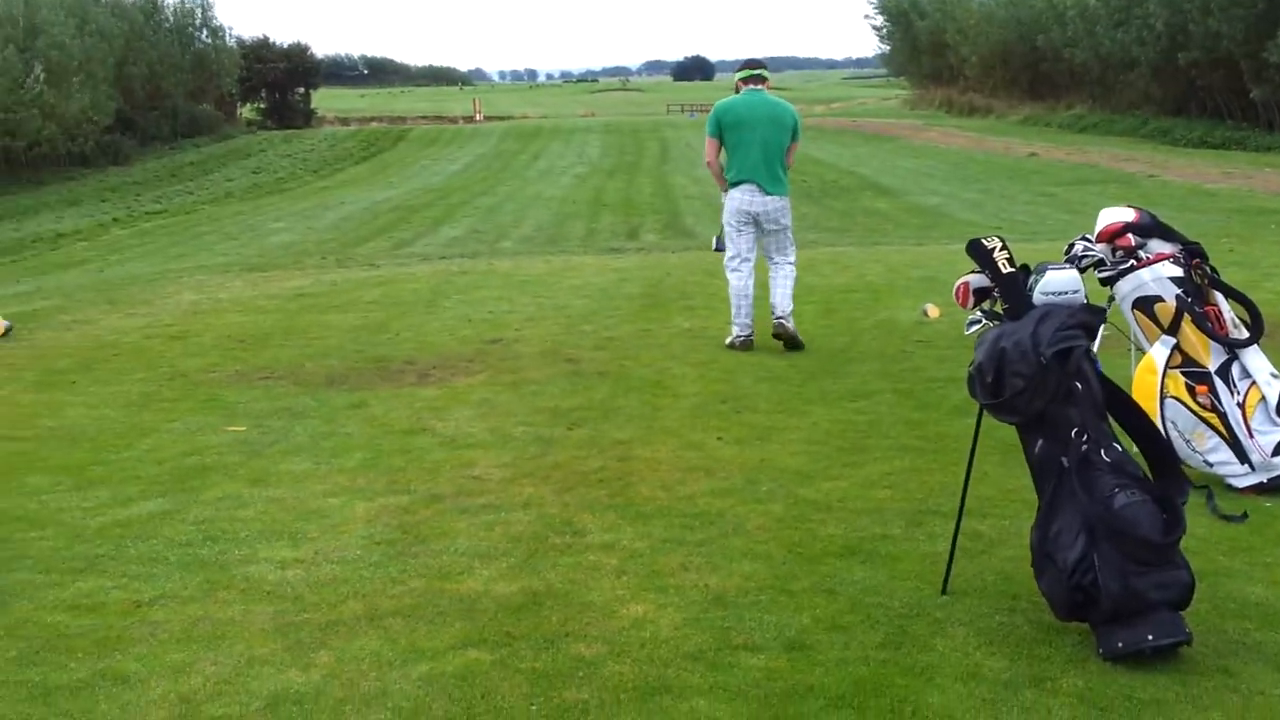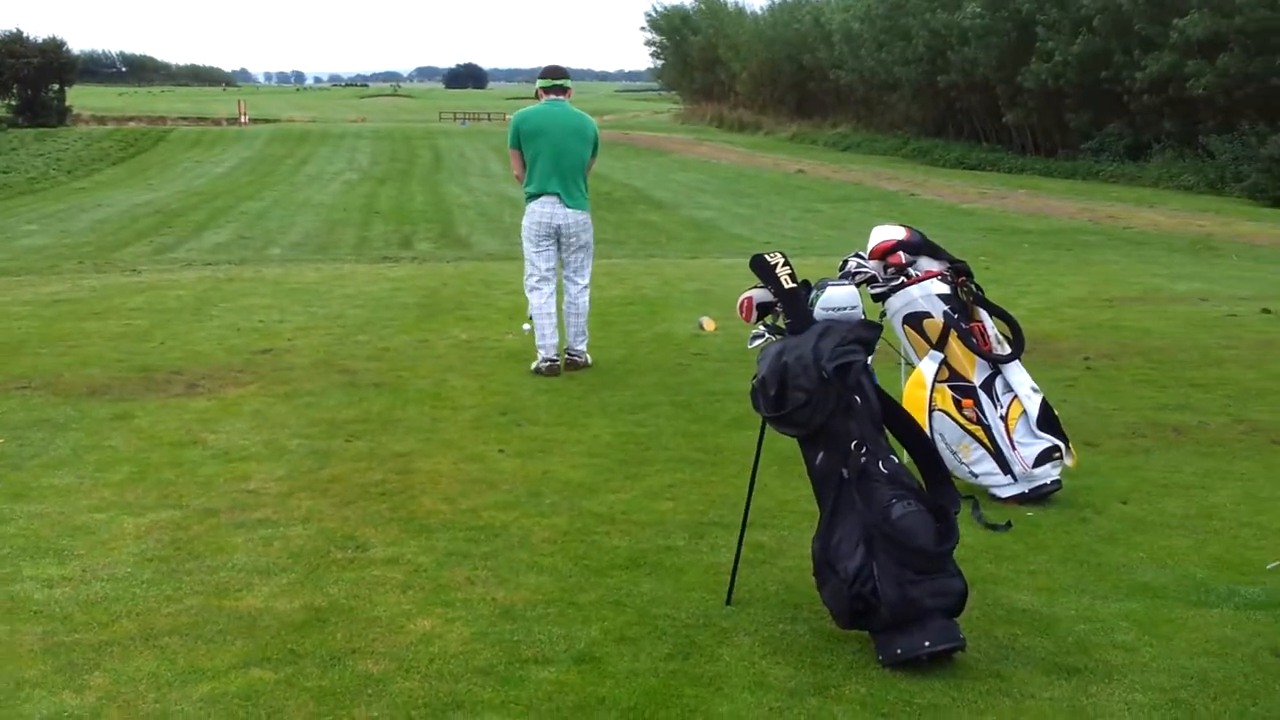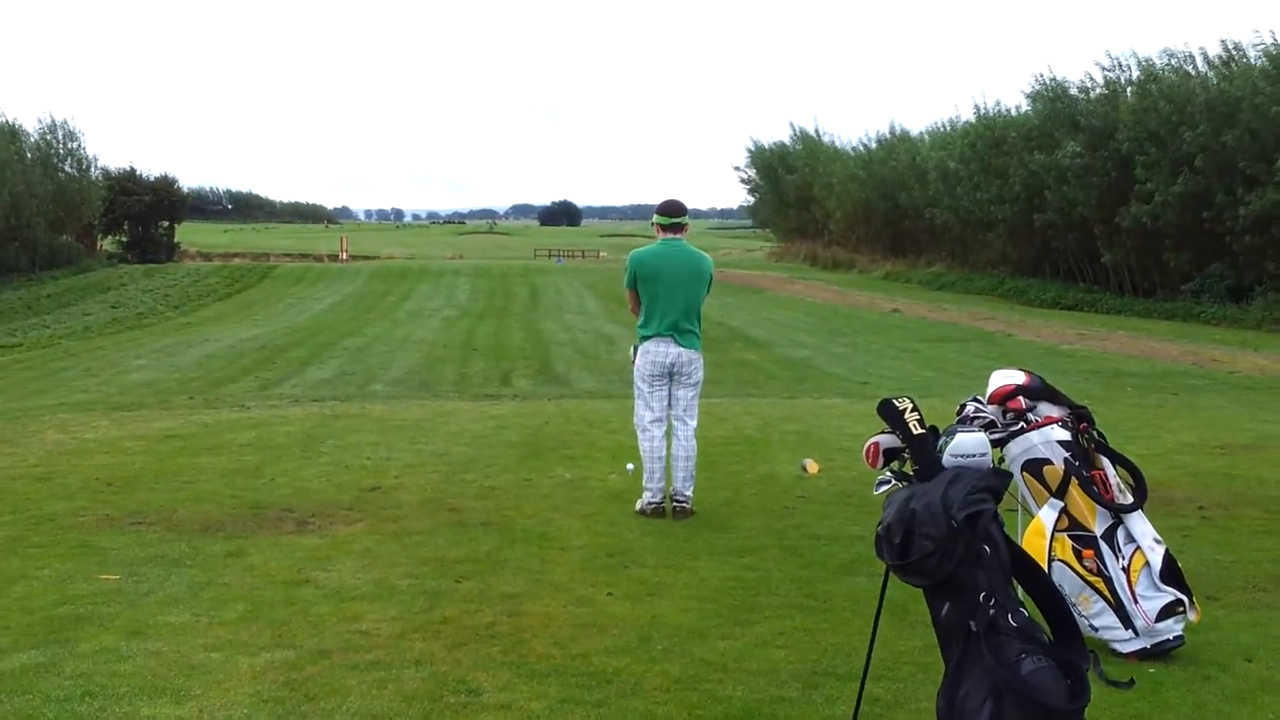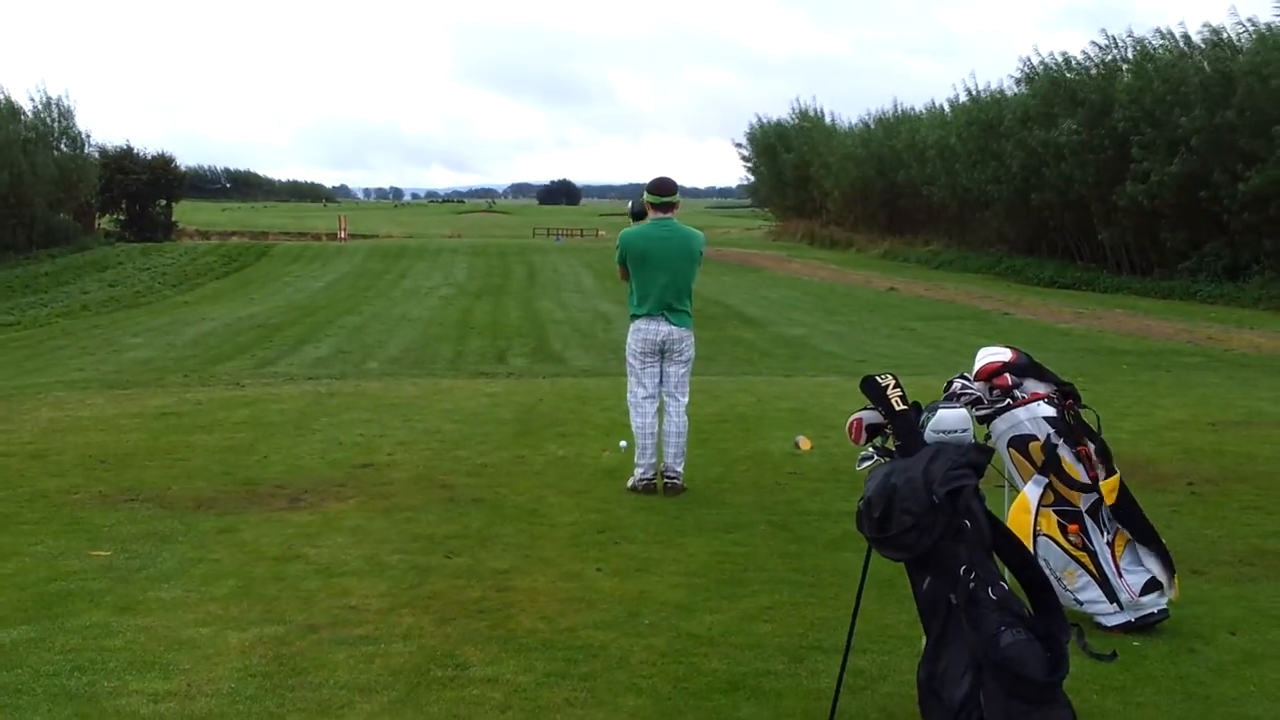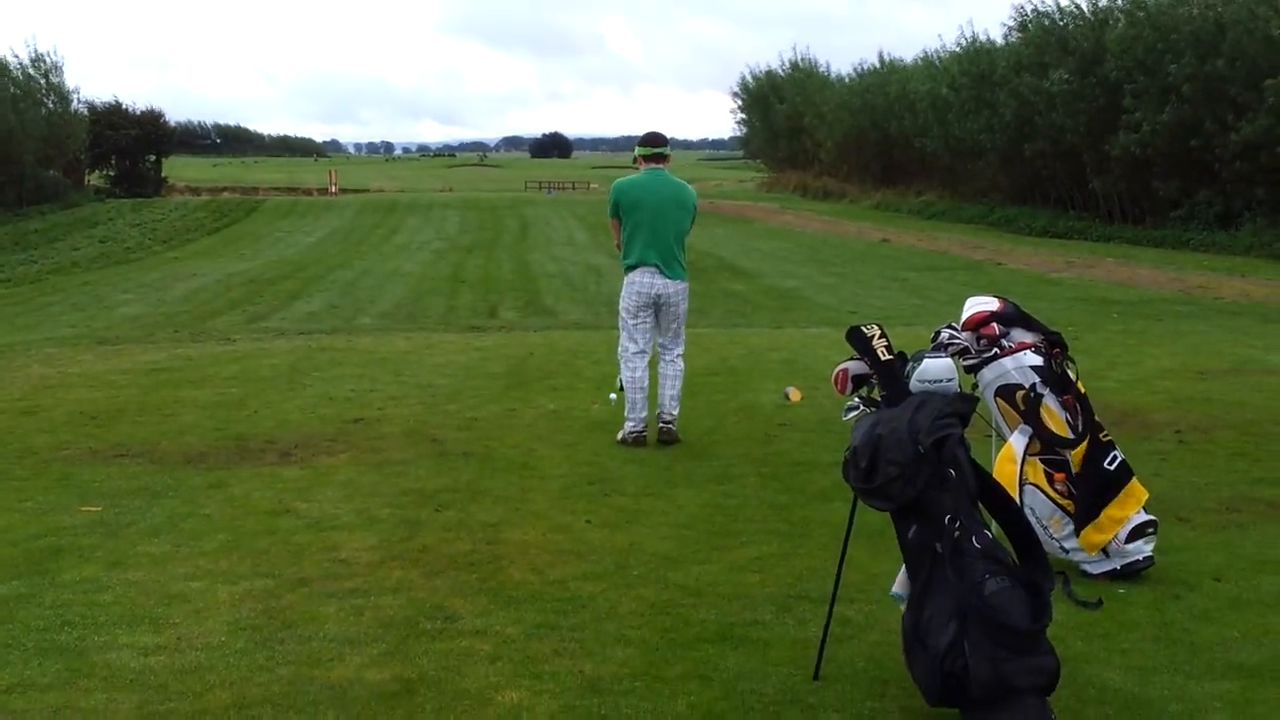
dt=0.7s
person 1, frame 1
left shoulder: (723, 108)
right shoulder: (788, 111)
left elbow: (711, 160)
right elbow: (788, 162)
left hip: (739, 197)
right hip: (776, 198)
left knee: (739, 267)
right knee: (783, 262)
left ankle: (742, 334)
right ankle: (783, 318)
person 1, frame 2
left shoulder: (522, 119)
right shoulder: (588, 124)
left elbow: (518, 172)
left hip: (539, 210)
right hip: (577, 212)
left knee: (540, 286)
right knee: (577, 286)
left ankle: (548, 357)
right ankle: (576, 353)
person 1, frame 3
left shoulder: (638, 258)
right shoulder: (704, 262)
left elbow: (634, 307)
left hip: (653, 350)
right hip: (689, 352)
left knee: (651, 426)
right knee: (685, 428)
left ankle: (654, 499)
right ankle: (682, 499)
person 1, frame 4
left shoulder: (629, 238)
right shoulder: (695, 239)
left hip: (644, 328)
right hip: (680, 329)
left knee: (643, 403)
right knee: (676, 404)
left ankle: (645, 475)
right ankle: (674, 475)
person 1, frame 5
left shoulder: (621, 188)
right shoulder: (687, 192)
left elbow: (619, 240)
right elbow: (683, 235)
left hip: (638, 280)
right hip: (675, 281)
left knee: (634, 356)
right knee: (672, 354)
left ankle: (635, 429)
right ankle: (668, 421)
